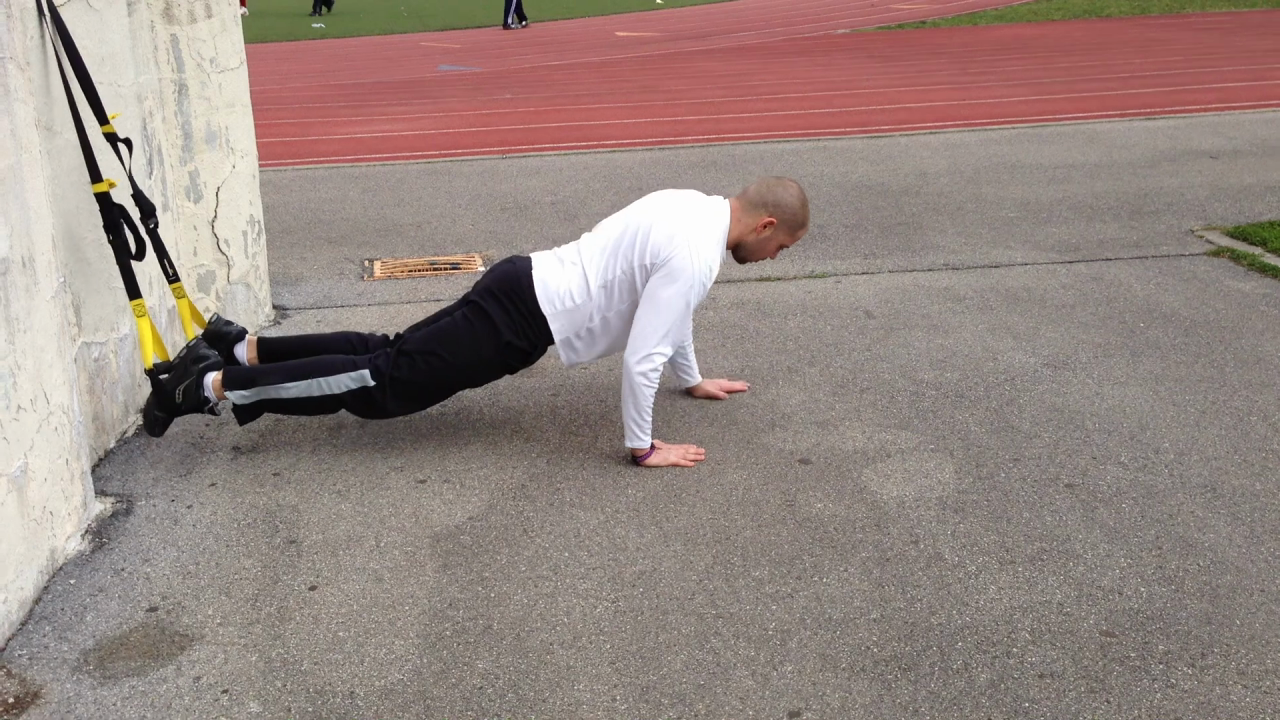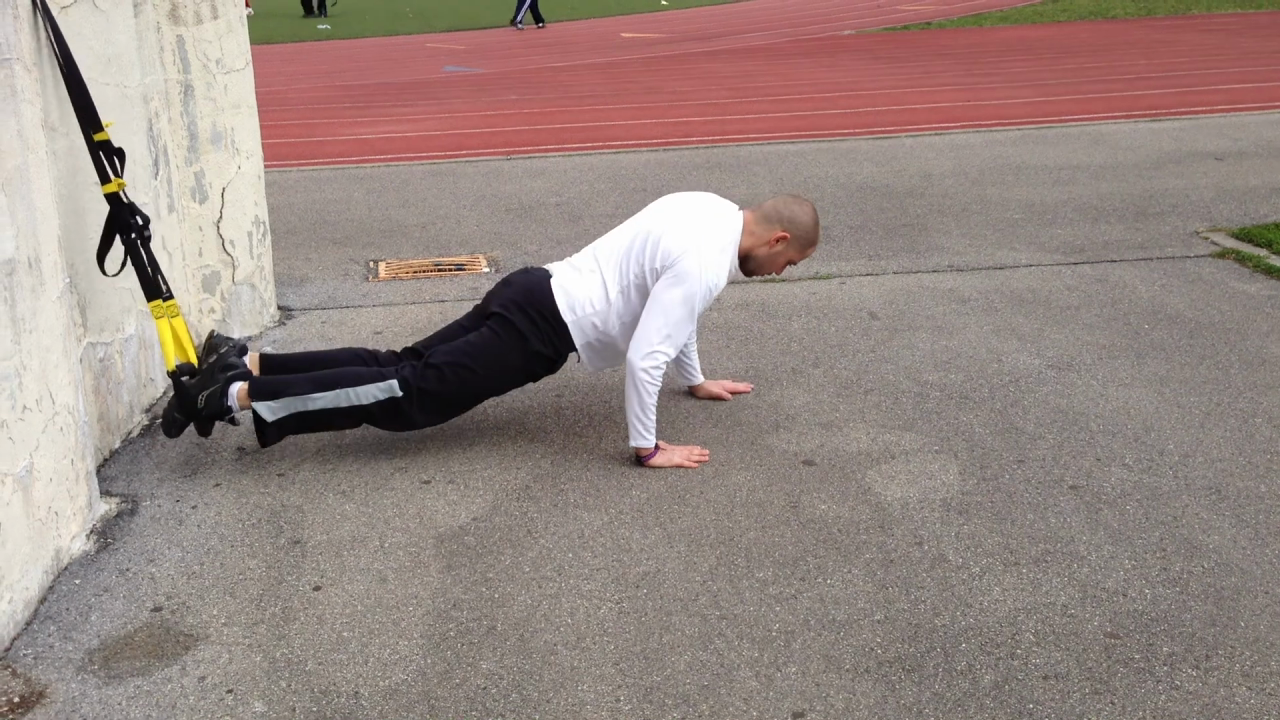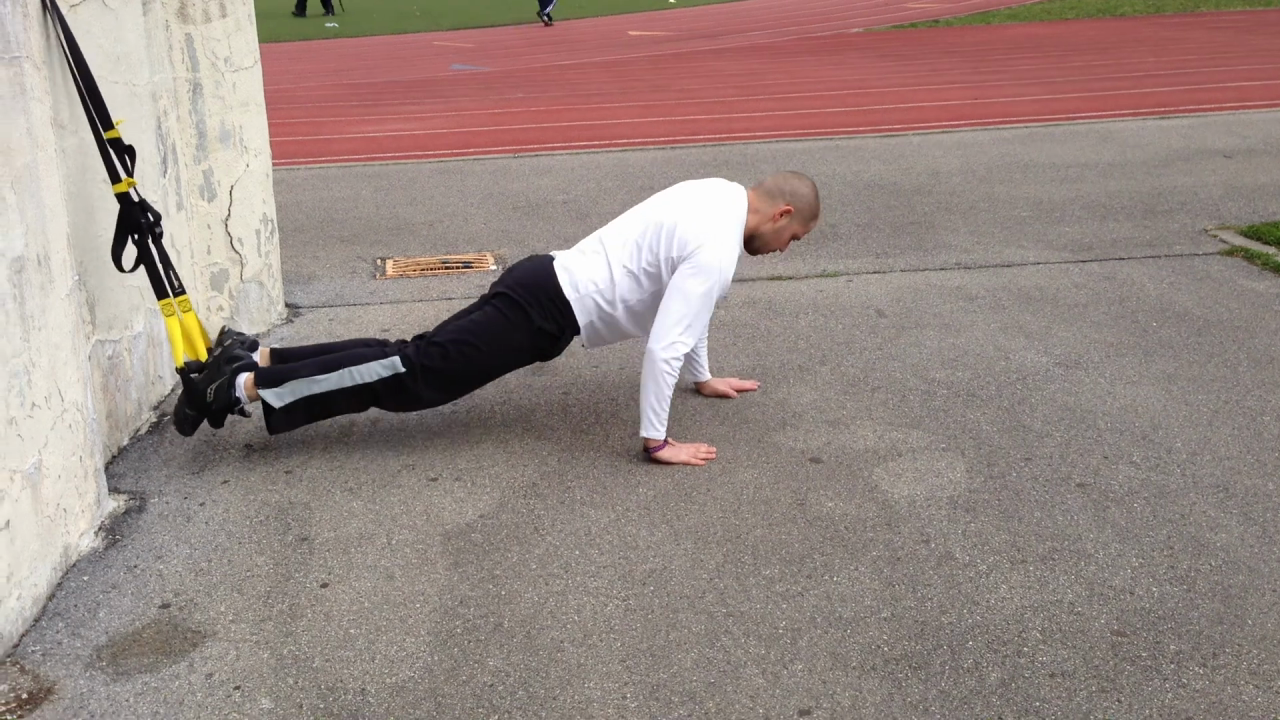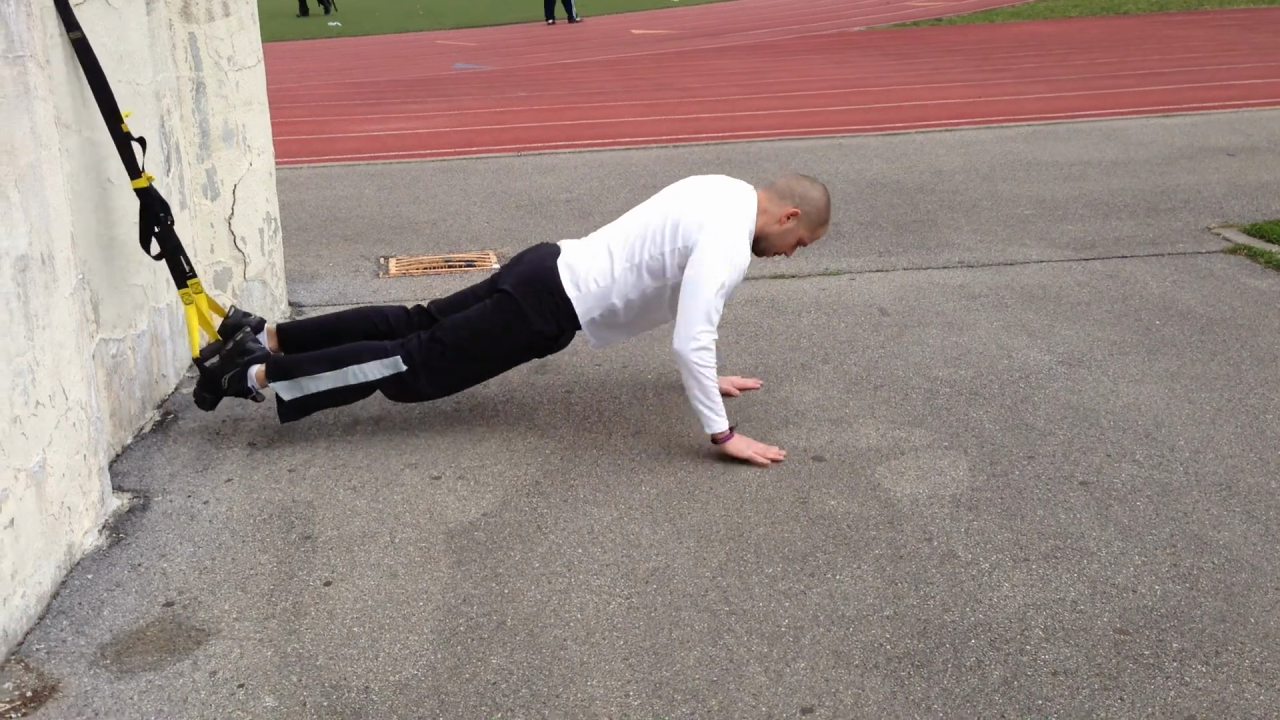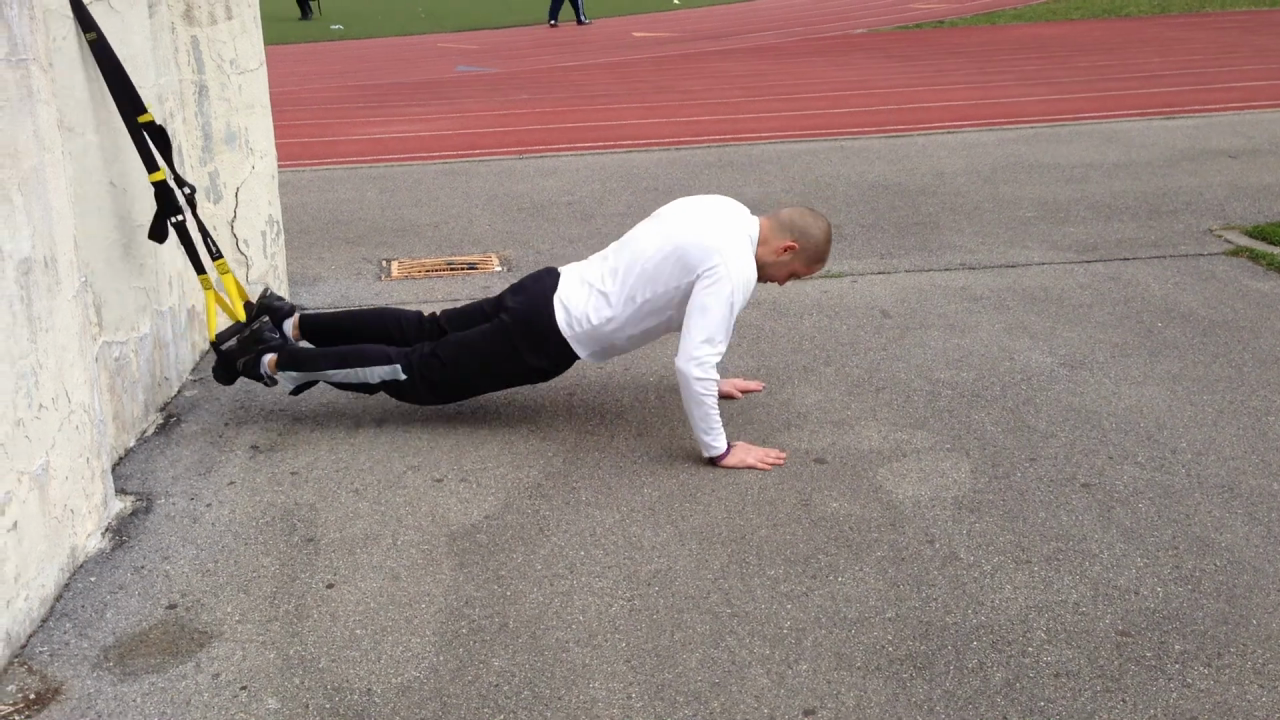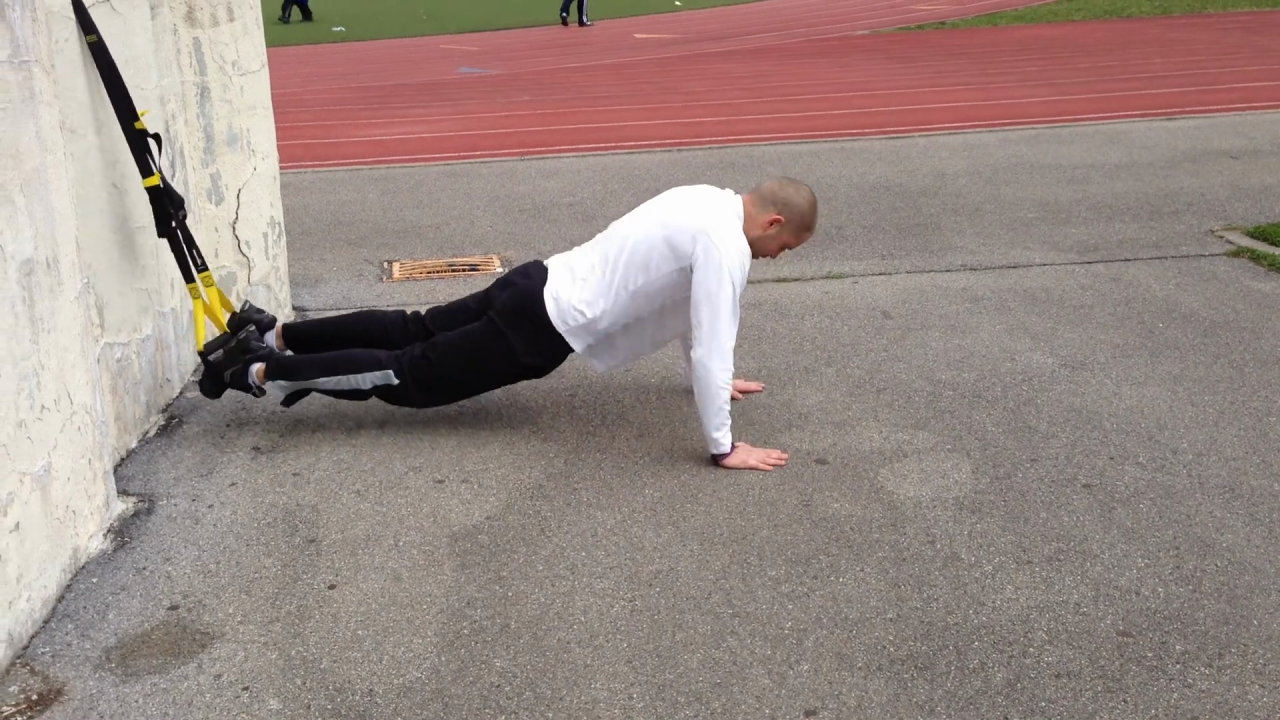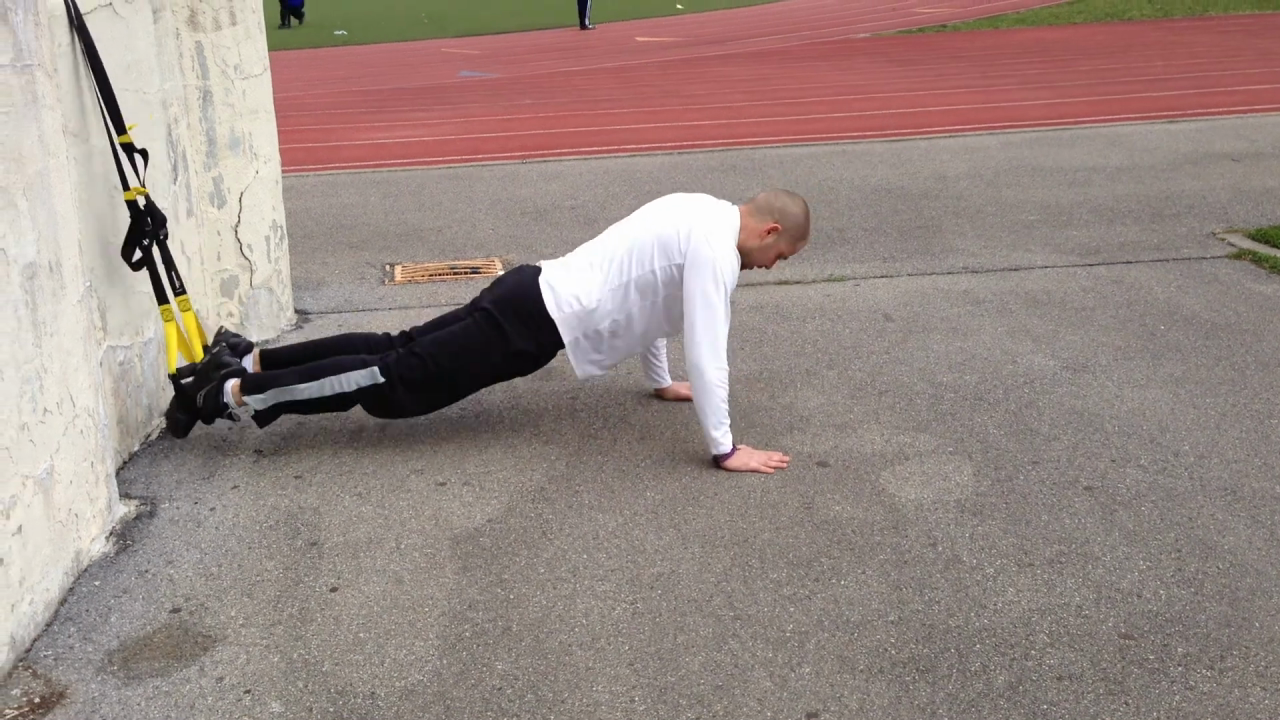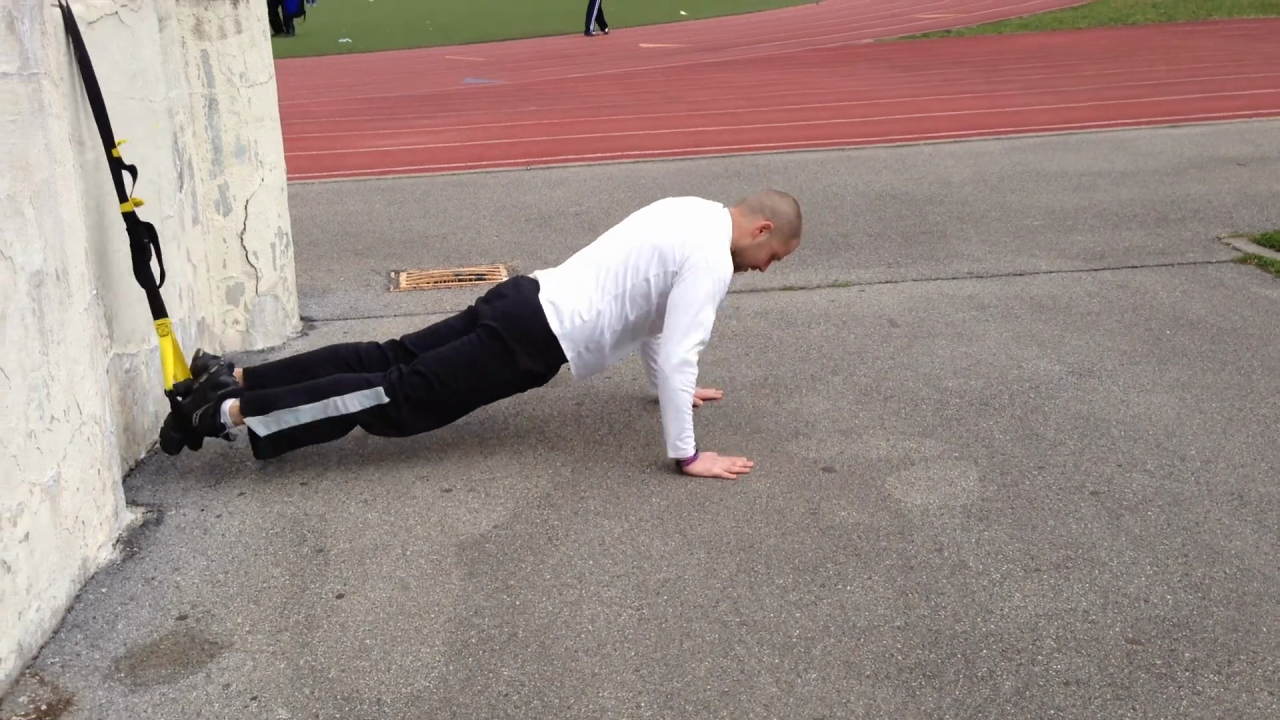
dt=0.2s
person 1, frame 1
left shoulder: (694, 205)
right shoulder: (697, 258)
right elbow: (643, 357)
left wrist: (696, 379)
right wrist: (643, 447)
left hip: (523, 283)
right hip: (524, 319)
left knee: (387, 353)
right knee: (382, 383)
left ankle: (244, 347)
right ankle: (211, 385)
person 1, frame 2
left shoulder: (709, 208)
right shoulder: (706, 262)
right elbow: (644, 355)
left wrist: (697, 381)
right wrist: (646, 446)
left hip: (535, 293)
right hip: (542, 329)
left knee: (400, 369)
right knee: (406, 394)
left ankle: (244, 361)
right ankle: (235, 394)
person 1, frame 3
left shoulder: (717, 195)
right shoulder: (719, 250)
left elbow: (676, 301)
right elbow: (663, 346)
left wrist: (705, 377)
right wrist: (656, 439)
left hip: (544, 280)
right hip: (548, 309)
left knee: (406, 355)
right knee: (411, 376)
left ankle: (255, 355)
right ankle: (243, 385)
person 1, frame 4
left shoulder: (726, 191)
right shoulder: (730, 246)
left elbow: (690, 307)
right elbow: (689, 341)
left wrist: (711, 377)
right wrist: (721, 432)
left hip: (547, 269)
right hip: (550, 304)
left knee: (415, 328)
right knee: (414, 363)
left ankle: (265, 336)
right ankle: (258, 373)
person 1, frame 5
left shoulder: (723, 211)
right shoulder: (735, 268)
right elbow: (691, 364)
left wrist: (713, 379)
right wrist: (719, 449)
left hip: (550, 290)
right hip: (552, 335)
left knee: (424, 331)
right knee: (416, 372)
left ankle: (288, 322)
right ankle: (273, 361)
person 1, frame 6
left shoulder: (707, 200)
right shoulder: (726, 248)
right elbow: (713, 350)
left wrist: (712, 377)
right wrist: (724, 447)
left hip: (538, 285)
right hip: (543, 331)
left knee: (411, 334)
right knee: (407, 375)
left ankle: (270, 332)
right ankle: (261, 371)
person 1, frame 7
left shoulder: (700, 211)
right shoulder: (718, 247)
right elbow: (706, 352)
left wrist: (663, 383)
right wrist: (725, 448)
left hip: (531, 292)
right hip: (537, 321)
left knee: (395, 350)
right knee: (396, 383)
left ankle: (248, 359)
right ankle: (237, 392)
person 1, frame 8
left shoulder: (694, 215)
right shoulder: (713, 257)
right elbow: (679, 355)
left wrist: (668, 390)
right wrist: (686, 454)
left hip: (525, 302)
right hip: (536, 340)
left knee: (387, 360)
right knee: (396, 400)
left ankle: (233, 378)
right ankle: (231, 412)
